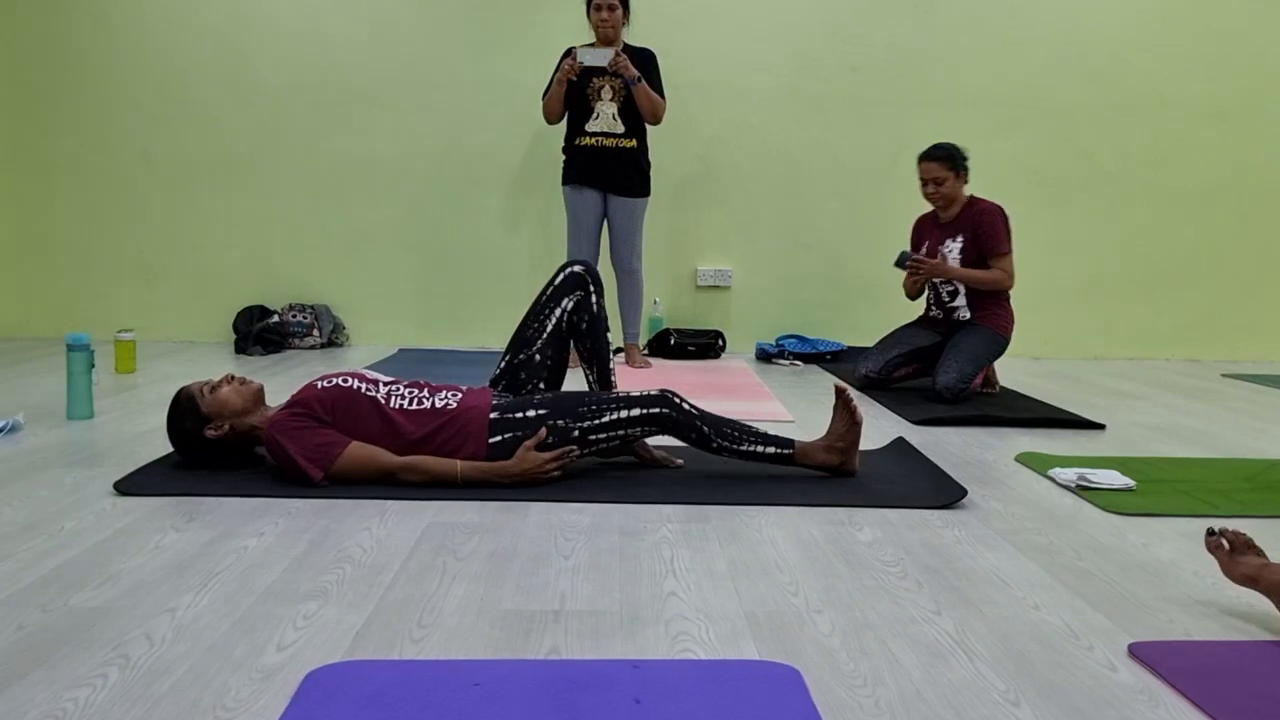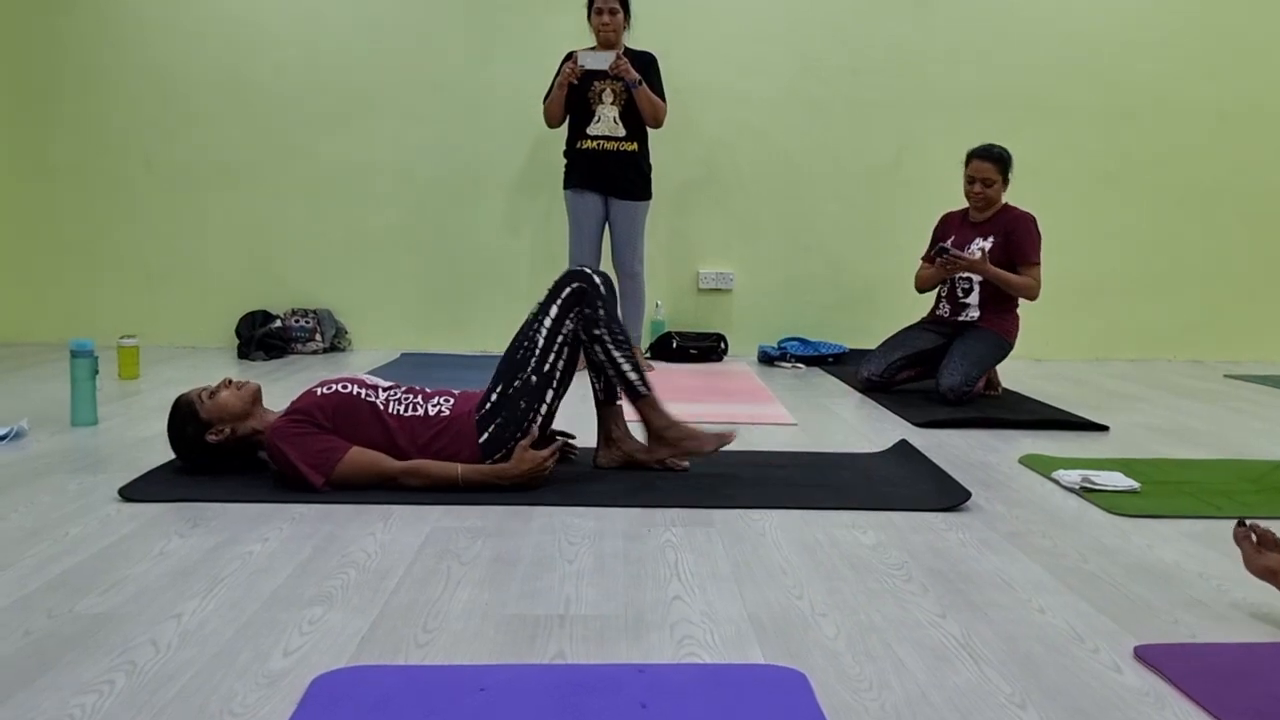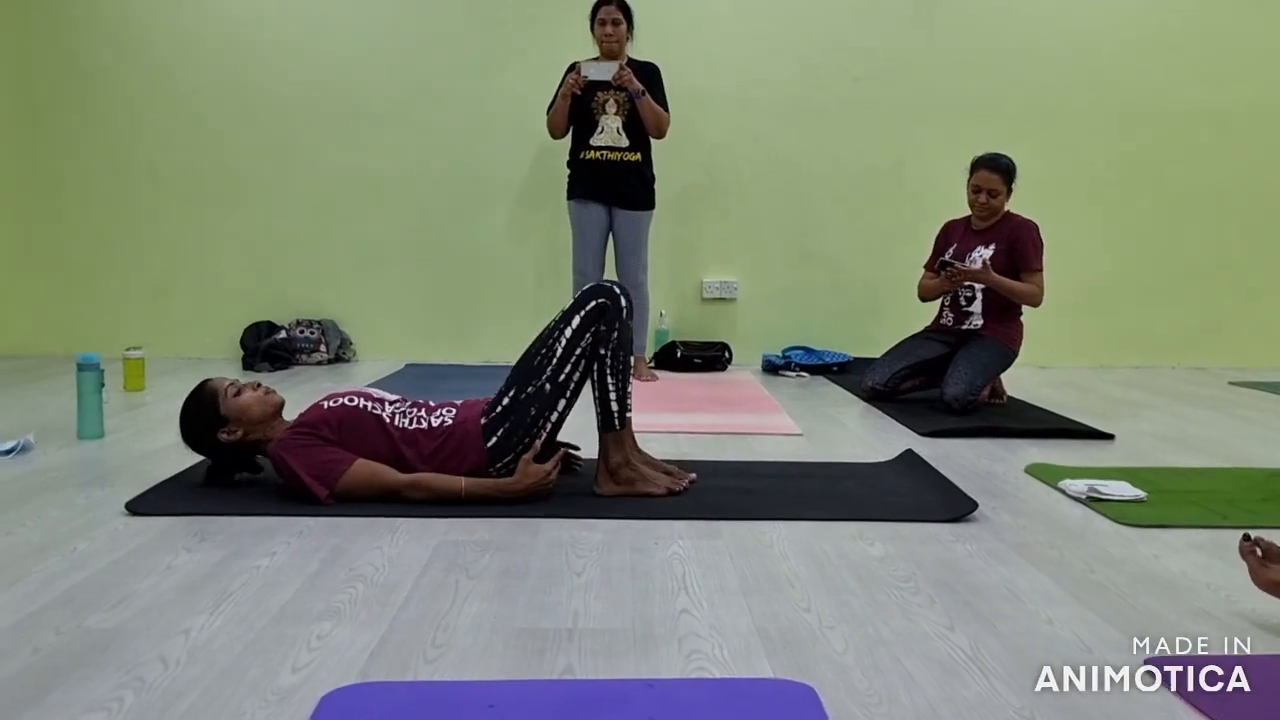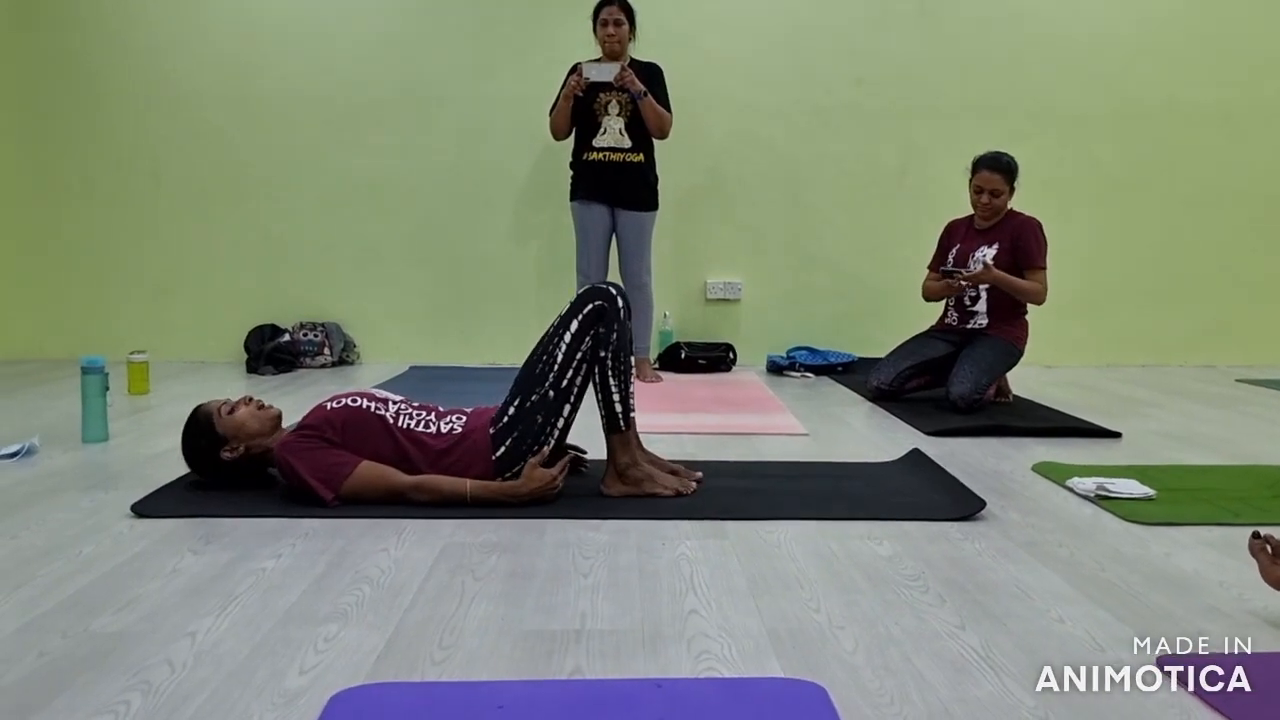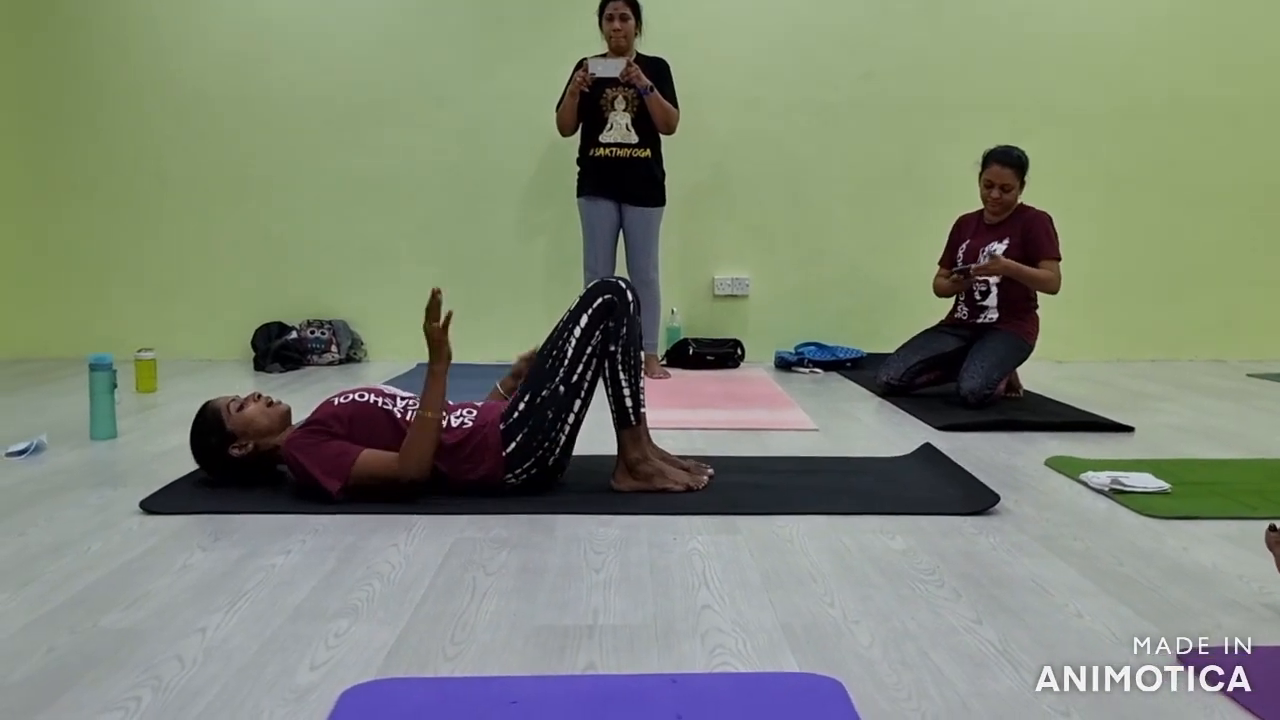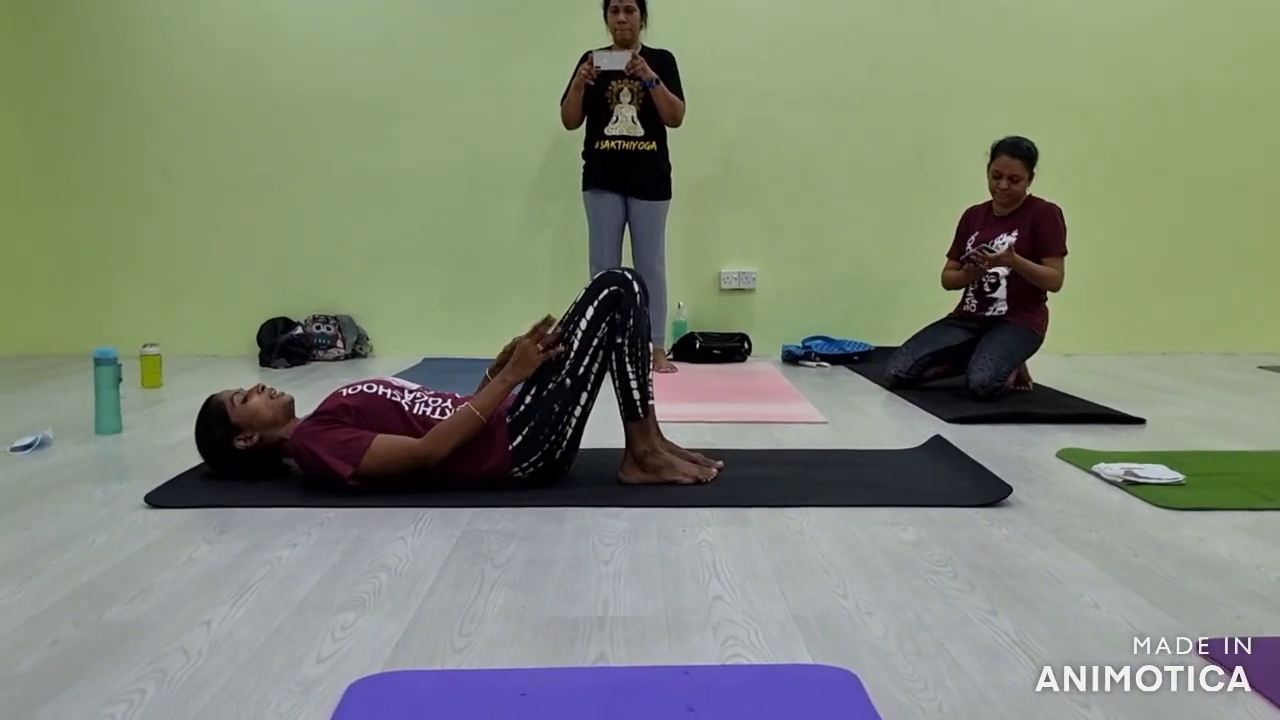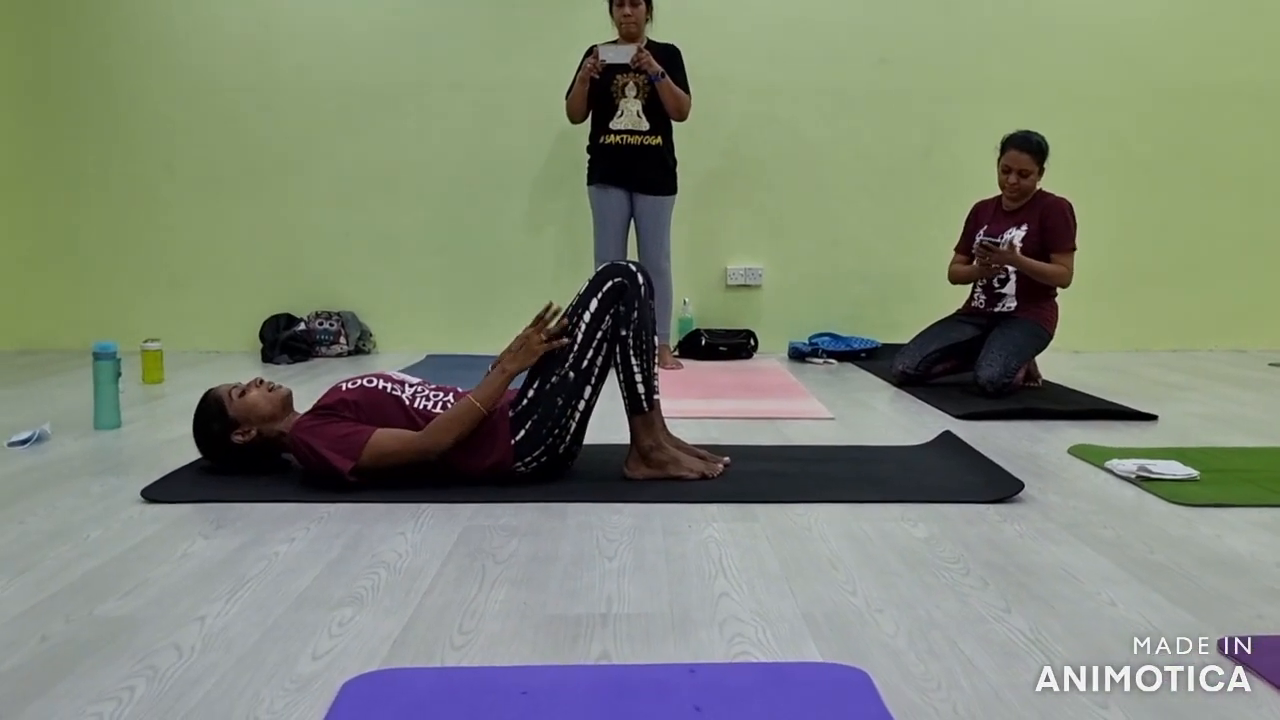
dt=0.5s
person 1, frame 1
left shoulder: (301, 411)
right shoulder: (288, 436)
right elbow: (400, 466)
right wrist: (502, 473)
left hip: (495, 403)
right hip: (493, 435)
left knee: (577, 277)
right knee: (664, 407)
left ankle: (613, 424)
right ankle: (814, 454)
person 1, frame 2
left shoulder: (304, 412)
right shoulder: (290, 441)
right elbow: (402, 472)
left wrist: (543, 430)
right wrist: (507, 472)
left hip: (480, 411)
right hip: (490, 439)
left knee: (589, 287)
right knee: (580, 286)
left ankle: (615, 440)
right ankle: (659, 428)
person 1, frame 3
left shoulder: (308, 430)
right shoulder: (293, 453)
right elbow: (405, 485)
left wrist: (535, 438)
right wrist: (507, 487)
left hip: (485, 421)
right hip: (493, 446)
left knee: (608, 298)
right knee: (602, 305)
left ankle: (622, 453)
right ankle: (617, 469)
person 1, frame 4
left shoulder: (309, 434)
right shoulder: (297, 455)
right elbow: (410, 488)
left wrist: (547, 438)
right wrist: (512, 490)
left hip: (493, 433)
right hip: (504, 453)
left knee: (605, 301)
right knee: (599, 307)
left ankle: (629, 454)
right ankle: (624, 470)
person 1, frame 5
left shoulder: (316, 434)
right shoulder: (306, 451)
right elbow: (413, 468)
left wrist: (508, 385)
right wrist: (438, 364)
left hip: (502, 430)
right hip: (518, 454)
left knee: (614, 294)
right knee: (607, 302)
left ankle: (640, 450)
right ankle: (635, 466)
person 1, frame 6
left shoulder: (324, 424)
right shoulder: (315, 444)
right elbow: (430, 451)
left wrist: (499, 368)
right wrist: (511, 376)
left hip: (514, 426)
right hip: (523, 447)
left knee: (620, 286)
right knee: (614, 295)
left ankle: (649, 441)
right ankle: (643, 457)
person 1, frame 7
left shoulder: (321, 421)
right shoulder: (314, 438)
right elbow: (430, 443)
left wrist: (505, 361)
right wrist: (512, 368)
left hip: (514, 418)
right hip: (524, 440)
left knee: (626, 278)
right knee: (618, 286)
left ankle: (654, 437)
right ankle: (647, 451)
person 2, frame 1
left shoulder: (642, 58)
right shoulder: (573, 56)
left elbow: (656, 116)
right elbow: (551, 117)
left wrist: (632, 75)
right wrist: (561, 79)
left hip: (629, 176)
right hip: (581, 175)
left knee: (628, 263)
right knee: (580, 262)
left ankle: (632, 345)
person 2, frame 2
left shoulder: (644, 62)
right shoulder: (573, 61)
left elbow: (657, 120)
right elbow: (551, 121)
left wrist: (633, 79)
right wrist: (562, 84)
left hip: (630, 182)
right hip: (583, 180)
left knee: (630, 267)
right knee: (582, 266)
left ankle: (635, 349)
person 2, frame 3
left shoulder: (647, 72)
right shoulder: (577, 71)
left elbow: (660, 130)
right elbow: (556, 131)
left wrist: (636, 89)
right wrist: (566, 93)
left hip: (634, 191)
right hip: (586, 190)
left knee: (634, 276)
right knee: (586, 275)
left ankle: (638, 358)
person 2, frame 4
left shoulder: (649, 72)
right shoulder: (580, 71)
left elbow: (663, 130)
right elbow: (558, 133)
left wrist: (638, 90)
right wrist: (568, 95)
left hip: (637, 191)
right hip: (589, 191)
left knee: (637, 277)
right knee: (590, 277)
left ankle: (642, 359)
person 2, frame 5
left shoulder: (655, 67)
right shoulder: (586, 67)
left elbow: (669, 125)
right elbow: (565, 129)
left wrist: (644, 85)
right wrist: (574, 90)
left hip: (644, 187)
right hip: (596, 186)
left knee: (645, 273)
right knee: (597, 273)
left ankle: (650, 355)
person 2, frame 6
left shoulder: (661, 60)
right shoulder: (591, 60)
left elbow: (676, 118)
right elbow: (570, 121)
left wrist: (650, 78)
right wrist: (579, 84)
left hip: (650, 180)
right hip: (602, 180)
left knee: (651, 266)
right knee: (603, 266)
left ankle: (657, 348)
person 2, frame 7
left shoulder: (667, 54)
right shoulder: (596, 54)
left elbow: (681, 112)
right elbow: (575, 116)
left wrist: (656, 71)
right wrist: (584, 77)
left hip: (655, 175)
right hip: (607, 175)
left knee: (656, 261)
right knee: (608, 262)
left ankle: (662, 345)
person 3, frame 1
left shoulder: (986, 215)
right shoulder: (923, 224)
left elbow: (1005, 279)
right elbow: (913, 292)
left wrist: (948, 271)
right wrist: (916, 278)
left hip: (984, 323)
right hip: (937, 322)
left knee: (948, 386)
right knee: (865, 374)
left ankle: (979, 368)
right ankle: (948, 361)
person 3, frame 2
left shoulder: (1019, 223)
right shoulder: (949, 221)
left elbow: (1032, 289)
right elbow: (920, 283)
left wrist: (985, 270)
right wrist: (940, 271)
left hip: (990, 327)
right hip: (941, 323)
left knee: (952, 387)
right knee: (869, 375)
left ankle: (979, 372)
right ankle: (951, 362)
person 3, frame 3
left shoulder: (1021, 230)
right shoulder: (951, 230)
left elbow: (1035, 295)
right elbow: (923, 291)
left wrist: (989, 278)
right wrist: (944, 283)
left hip: (994, 335)
right hip: (945, 331)
left knee: (957, 396)
right knee: (874, 384)
left ankle: (985, 381)
right ankle: (955, 371)
person 3, frame 4
left shoulder: (1024, 228)
right shoulder: (954, 229)
left elbow: (1039, 293)
right elbow: (927, 289)
left wrist: (995, 277)
right wrist: (946, 288)
left hip: (999, 334)
right hip: (950, 330)
left knee: (963, 395)
right knee: (879, 383)
left ankle: (990, 379)
right ankle: (962, 371)
person 3, frame 5
left shoulder: (1034, 222)
right shoulder: (964, 224)
left elbow: (1052, 283)
right elbow: (938, 285)
left wrist: (1007, 267)
right wrist: (955, 284)
left hip: (1009, 329)
right hip: (960, 325)
left knee: (973, 390)
right knee: (889, 378)
left ankle: (999, 375)
right ankle: (968, 364)
person 3, frame 6
left shoulder: (1044, 214)
right shoulder: (973, 216)
left elbow: (1055, 281)
right elbow: (947, 278)
left wrist: (1013, 262)
right wrist: (967, 275)
left hip: (1018, 321)
right hip: (969, 318)
left knee: (982, 383)
right knee: (897, 371)
left ankle: (1010, 367)
right ankle: (979, 358)
person 3, frame 7
left shoulder: (1054, 209)
right shoulder: (981, 210)
left elbow: (1064, 276)
right elbow: (954, 272)
left wrist: (1015, 260)
right wrist: (980, 269)
left hip: (1027, 317)
right hip: (977, 314)
left knee: (991, 379)
right knee: (904, 368)
left ankle: (1019, 365)
right ankle: (987, 354)
